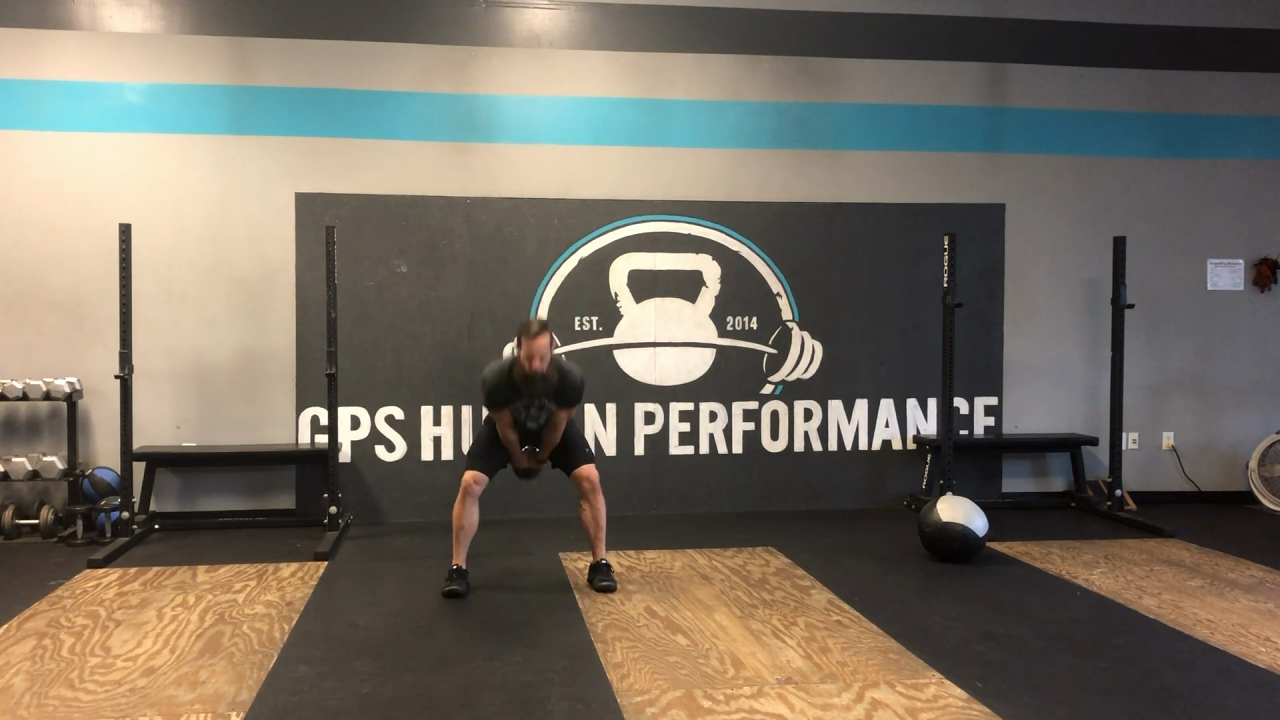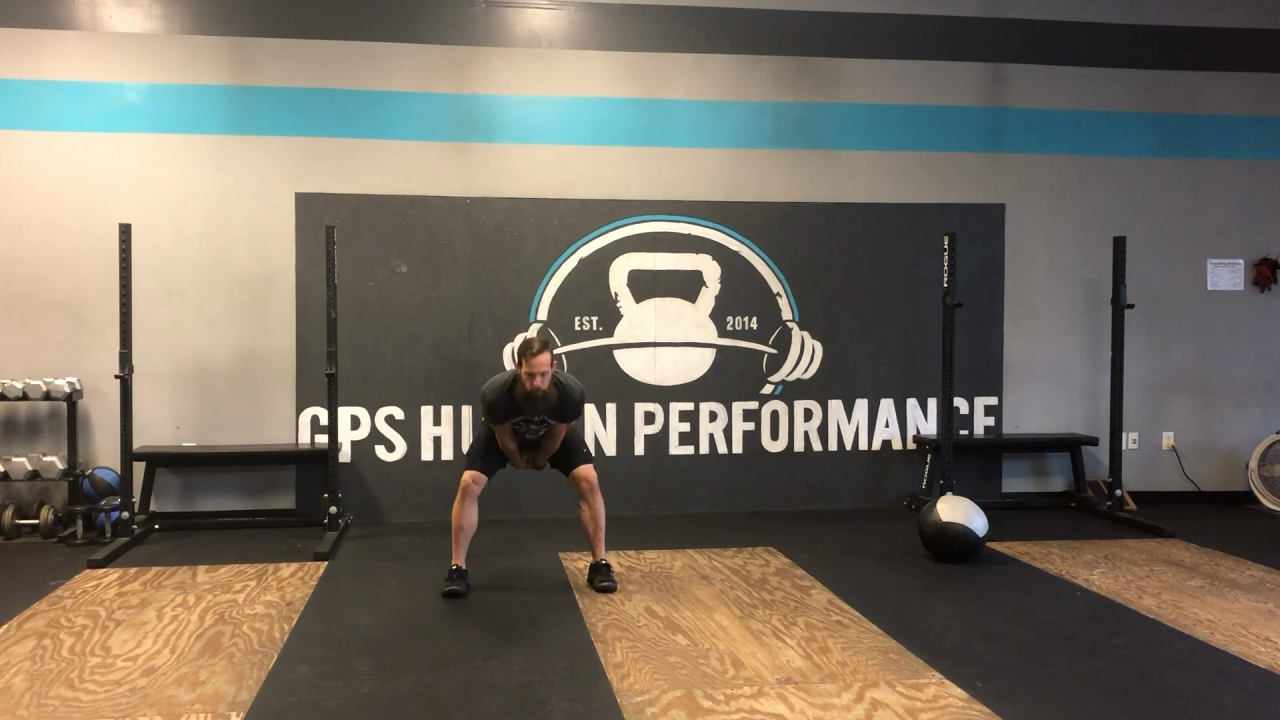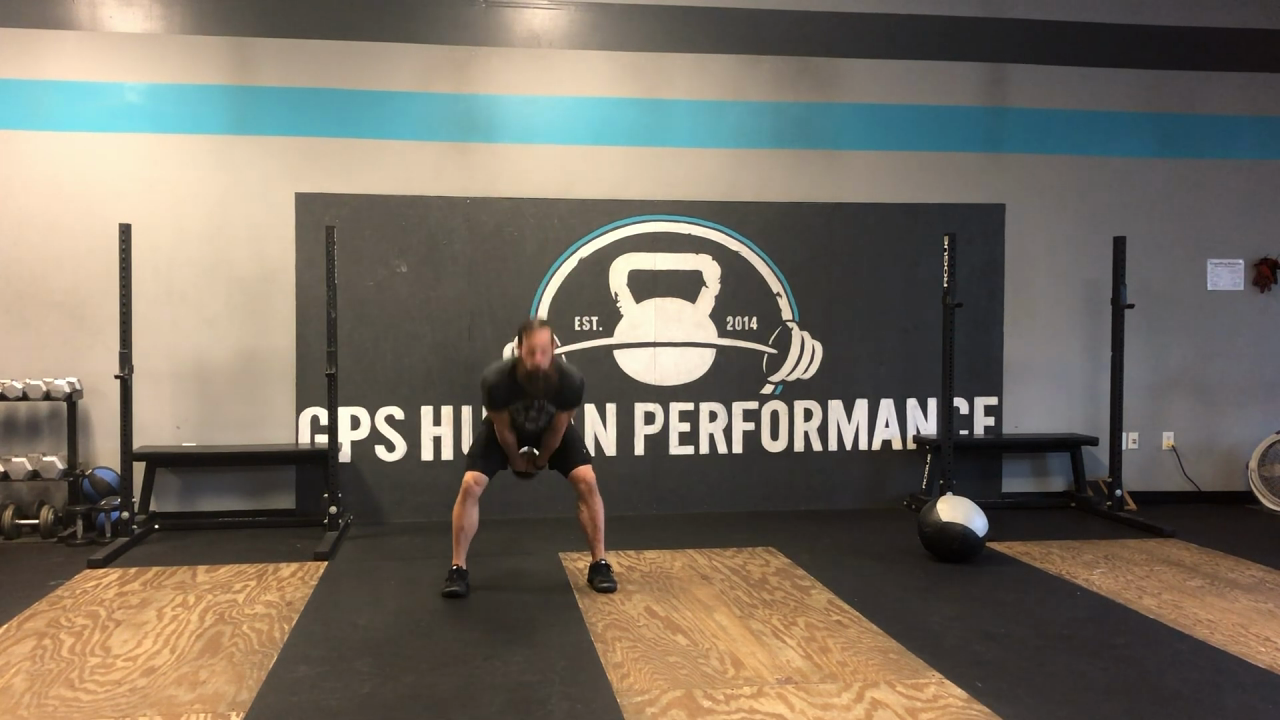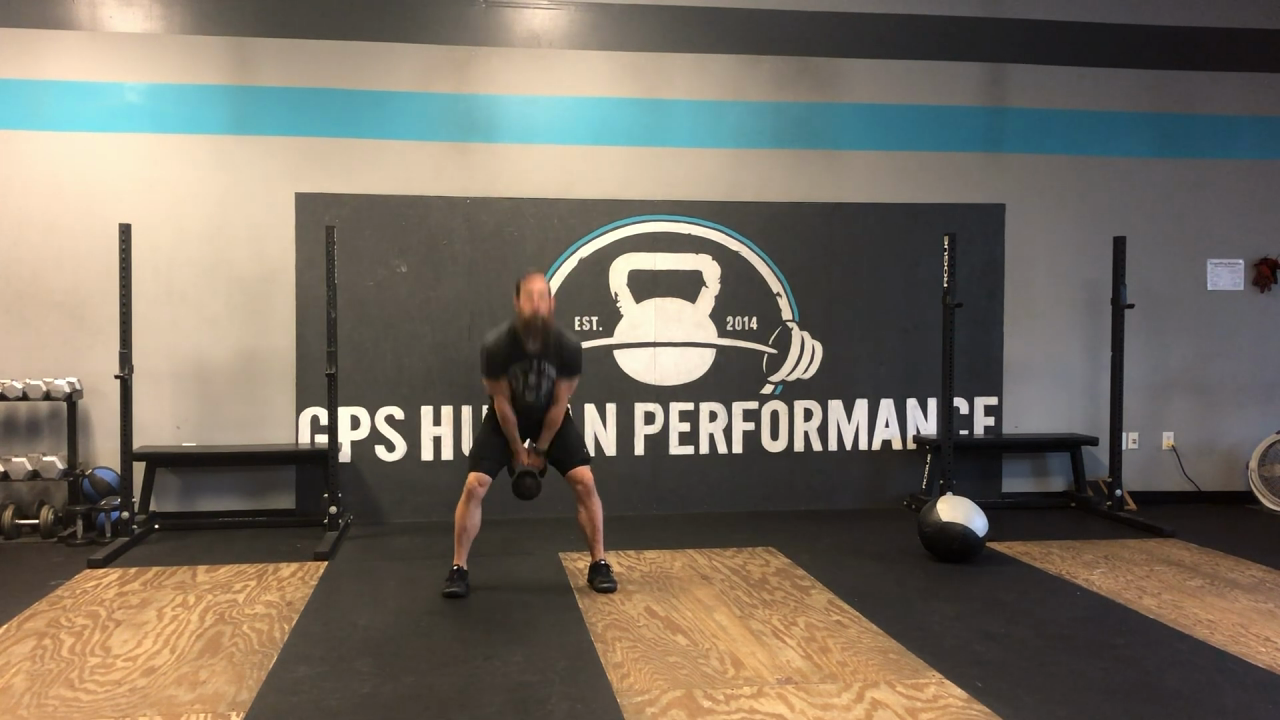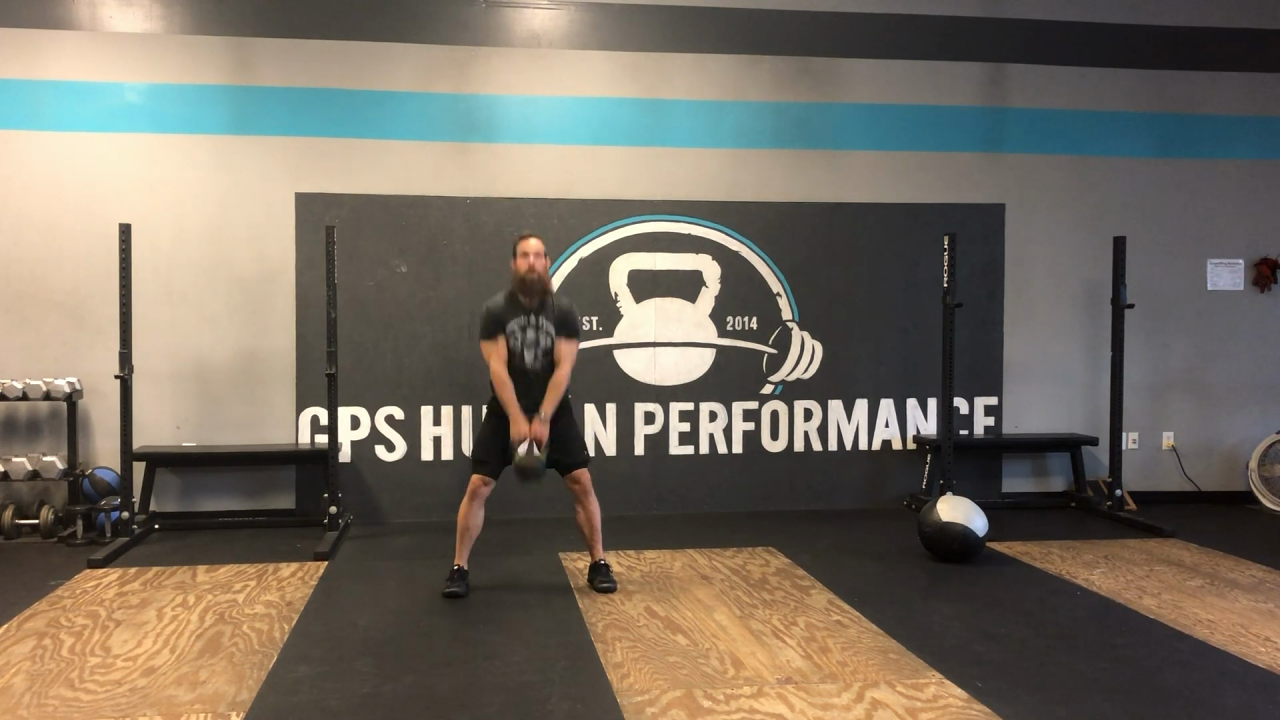
dt=0.1s
person 1, frame 1
left shoulder: (570, 378)
right shoulder: (496, 378)
left elbow: (558, 425)
right elbow: (505, 428)
left wrist: (541, 456)
right wrist: (519, 457)
left hip: (552, 432)
right hip: (505, 433)
left knee: (589, 477)
right knee: (470, 483)
left ankle: (600, 563)
right ankle: (458, 568)
person 1, frame 2
left shoulder: (570, 393)
right shoulder: (496, 393)
left elbow: (558, 434)
right elbow: (505, 437)
left wrist: (541, 458)
right wrist: (518, 460)
left hip: (551, 436)
right hip: (505, 434)
left knee: (588, 480)
right knee: (470, 485)
left ankle: (600, 565)
right ankle: (457, 570)
person 1, frame 3
left shoulder: (570, 380)
right shoulder: (496, 379)
left elbow: (558, 428)
right elbow: (504, 430)
left wrist: (542, 459)
right wrist: (516, 459)
left hip: (551, 430)
right hip: (504, 429)
left knee: (586, 480)
right knee: (470, 485)
left ankle: (599, 563)
right ankle: (458, 568)
person 1, frame 4
left shoulder: (567, 345)
right shoulder: (497, 346)
left elbow: (561, 400)
right elbow: (502, 402)
left wrist: (541, 449)
right wrist: (518, 449)
left hip: (550, 421)
right hip: (507, 421)
left knee: (584, 480)
right knee: (476, 485)
left ankle: (599, 565)
right ankle: (458, 569)
person 1, frame 5
left shoulder: (564, 312)
right shoulder: (495, 310)
left elbow: (564, 368)
right elbow: (497, 368)
left wrist: (544, 419)
right wrist: (515, 420)
left hip: (553, 409)
right hip: (505, 409)
left knee: (581, 481)
right knee: (478, 486)
left ankle: (598, 564)
right ankle: (460, 568)
